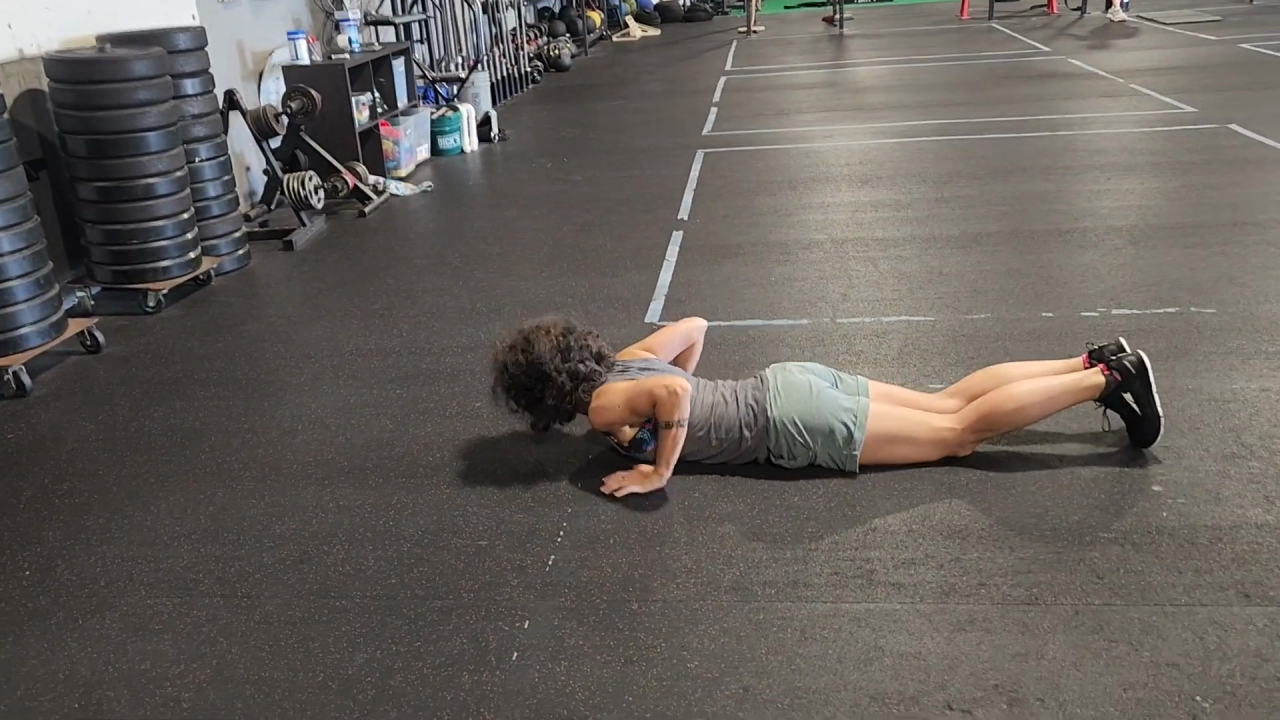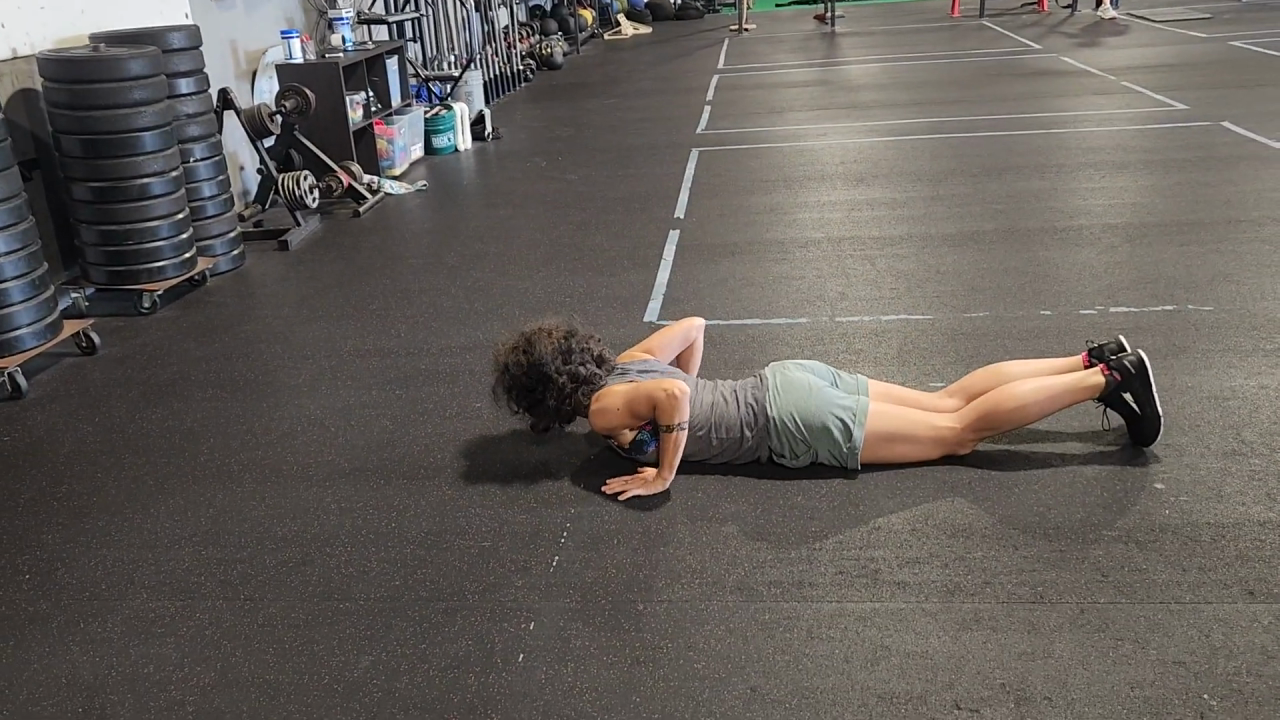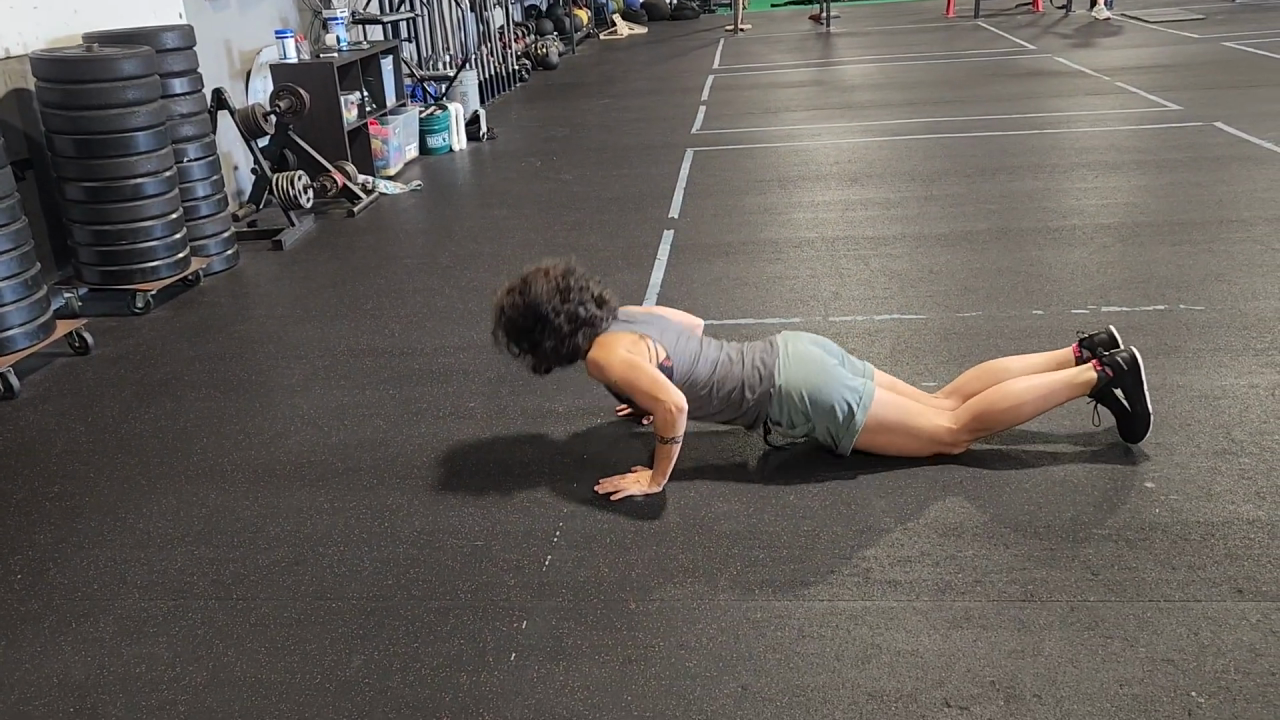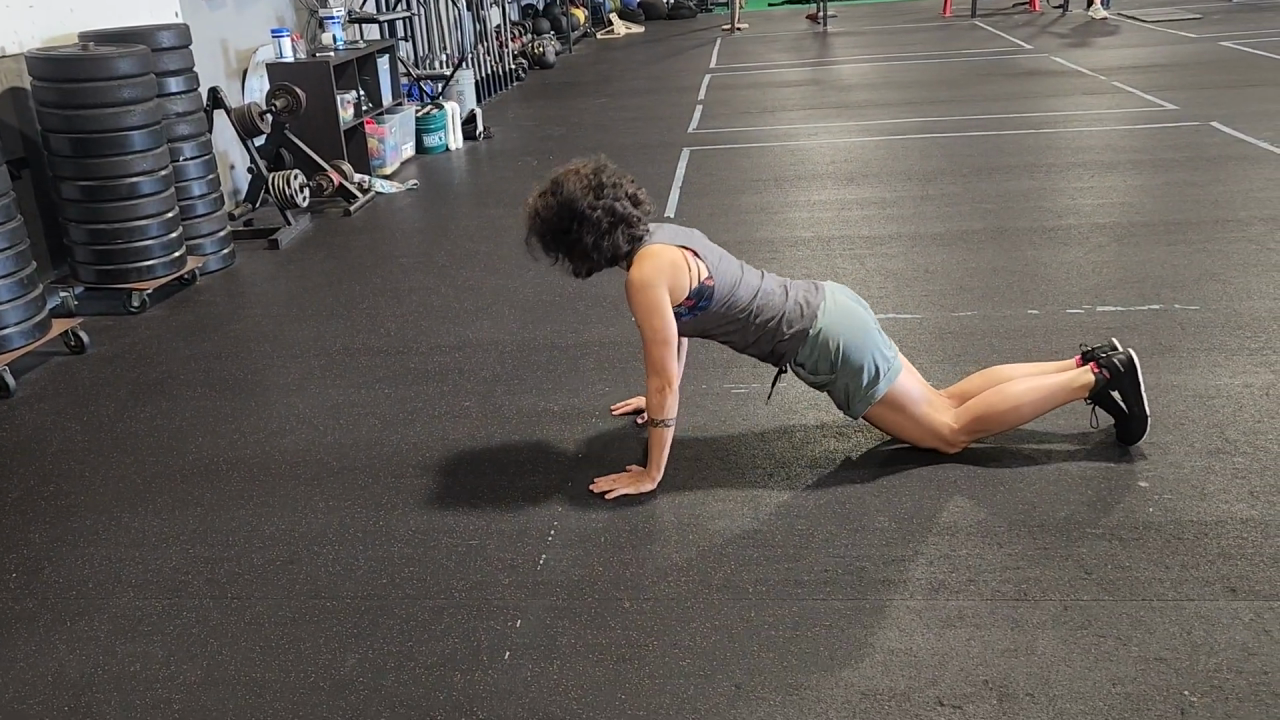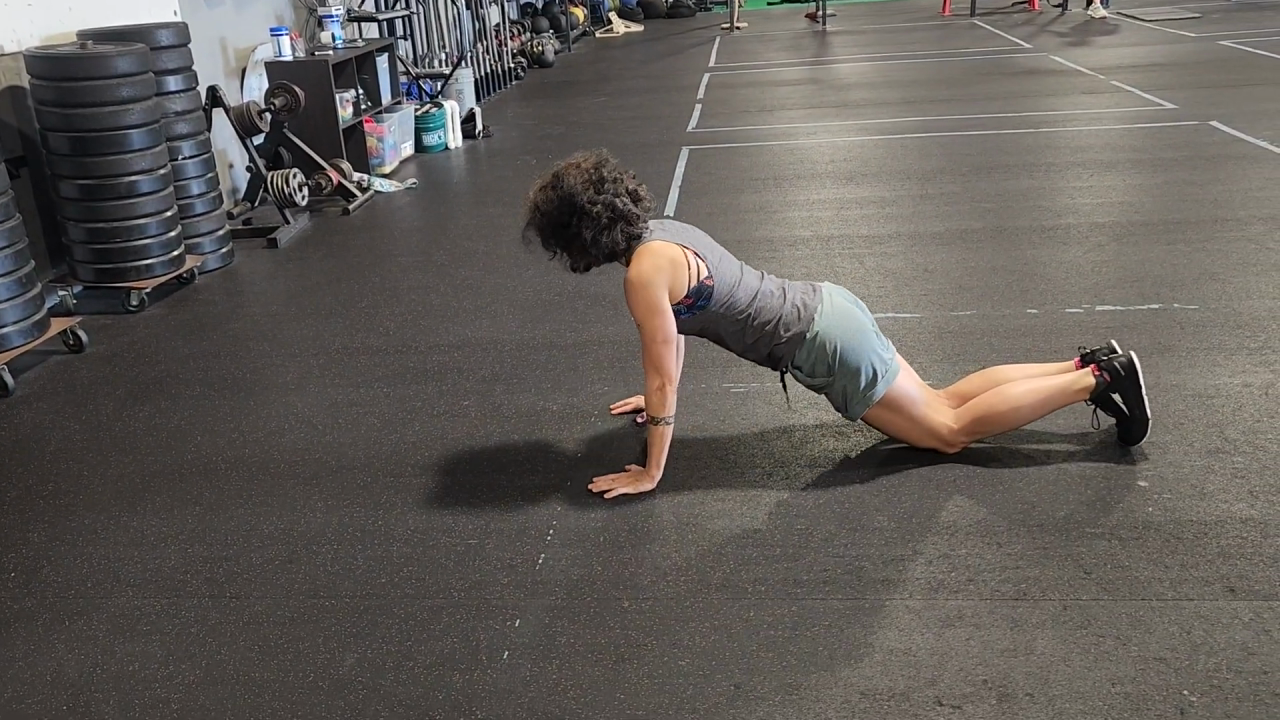
dt=0.4s
person 1, frame 1
left shoulder: (603, 408)
right shoulder: (622, 363)
left elbow: (673, 393)
right elbow: (694, 325)
left wrist: (658, 468)
left hip: (792, 423)
right hip: (792, 382)
left knee: (959, 434)
right knee: (949, 402)
left ankle: (1105, 380)
right ankle: (1097, 363)
person 1, frame 2
left shoulder: (603, 409)
right shoulder: (621, 365)
left elbow: (673, 396)
right elbow: (694, 324)
left wrist: (664, 473)
left hip: (791, 418)
right hip: (791, 380)
left knee: (959, 431)
right knee: (949, 402)
left ankle: (1105, 380)
right ankle: (1097, 361)
person 1, frame 3
left shoulder: (604, 353)
right shoulder: (622, 315)
left elbow: (675, 410)
left wrist: (656, 478)
right wrist: (655, 399)
left hip: (799, 390)
right hip: (797, 353)
left knee: (953, 431)
right knee: (944, 401)
left ankle: (1096, 378)
right ankle: (1086, 355)
person 1, frame 4
left shoulder: (646, 271)
right shoulder: (657, 235)
left elbow: (665, 382)
right elbow: (679, 329)
left wrist: (651, 475)
right wrist: (657, 400)
left hip: (825, 339)
right hip: (826, 308)
left knee: (950, 431)
right knee: (944, 403)
left ankle: (1096, 378)
right ankle: (1090, 363)
person 1, frame 5
left shoulder: (643, 269)
right shoulder: (657, 231)
left elbow: (665, 378)
right elbow: (678, 323)
left wrist: (650, 474)
right wrist: (660, 396)
left hip: (823, 341)
right hip: (823, 308)
left knee: (952, 431)
right knee: (944, 402)
left ankle: (1097, 379)
right ankle: (1090, 365)
